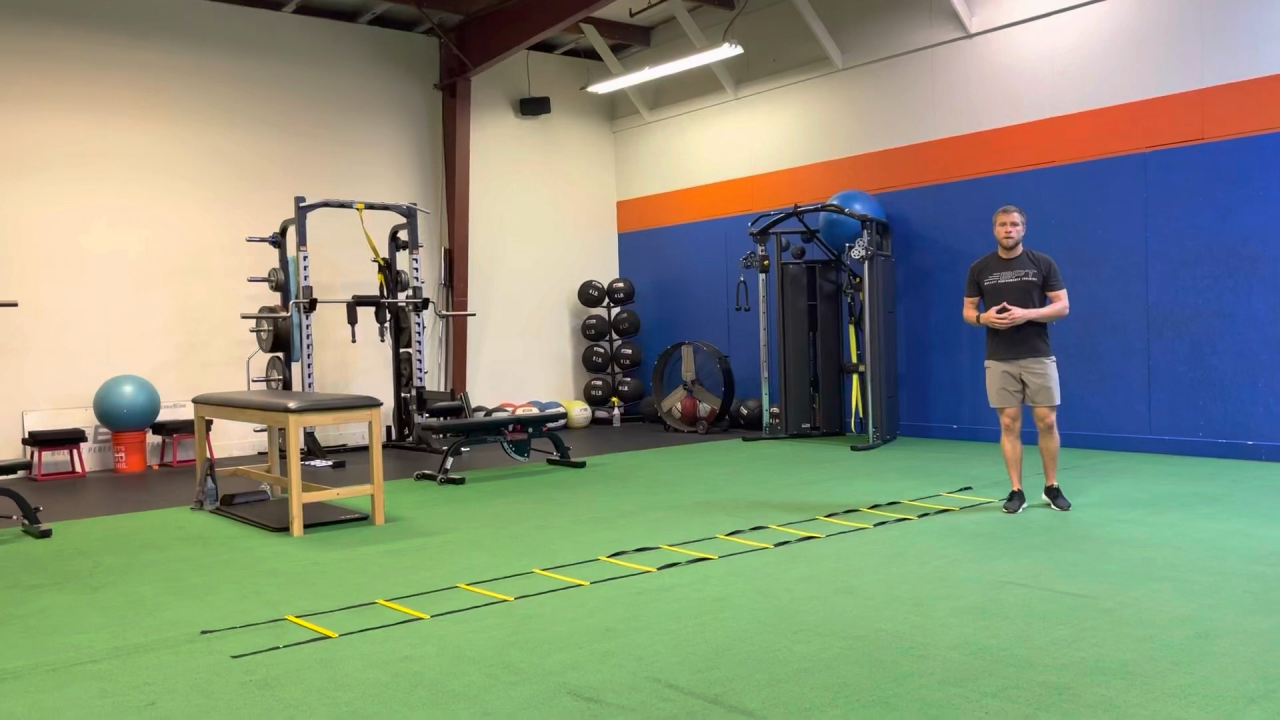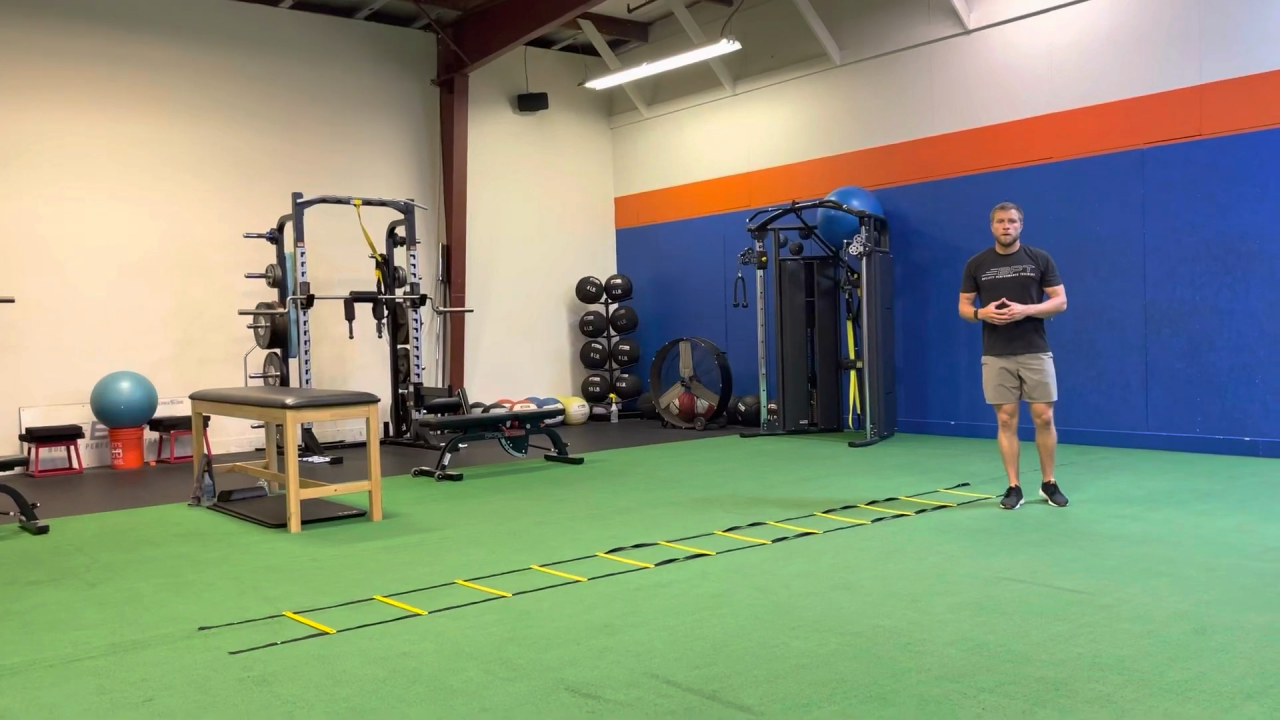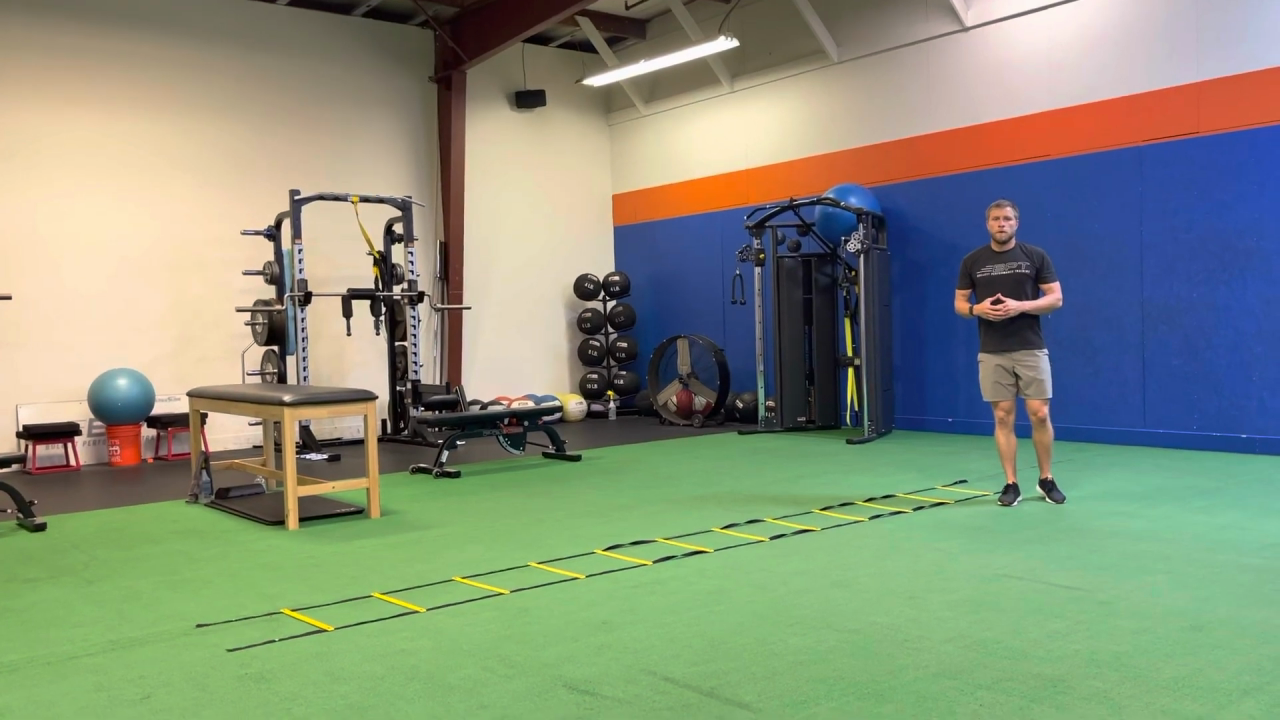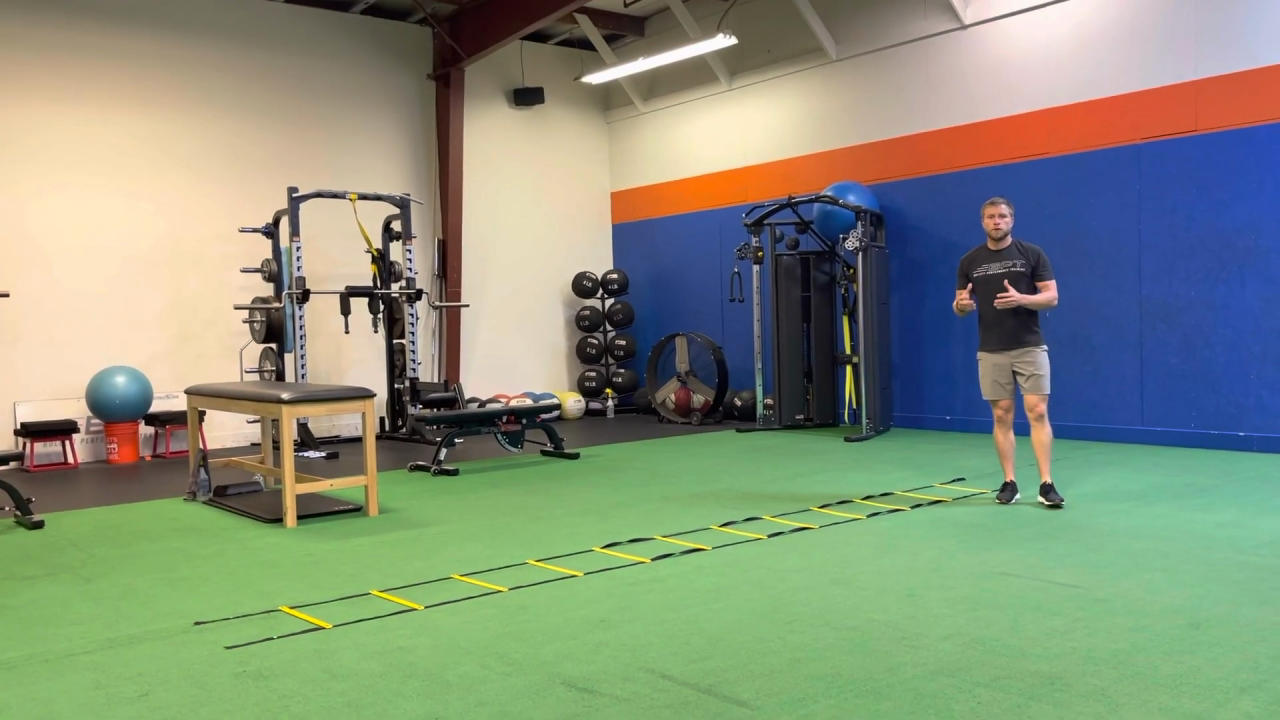
dt=0.5s
person 1, frame 1
left shoulder: (1043, 263)
right shoulder: (980, 268)
left elbow: (1062, 306)
right elbow: (968, 310)
left wrist: (1027, 314)
right wrist: (983, 318)
left hip: (1038, 356)
right hip: (999, 360)
left knee: (1047, 422)
right knee: (1009, 424)
left ankle: (1052, 487)
right ankle: (1016, 491)
person 1, frame 2
left shoulder: (1040, 259)
right shoulder: (977, 264)
left elbow: (1060, 301)
right elbow: (964, 306)
left wrist: (1026, 310)
right wrist: (982, 313)
left hip: (1036, 352)
right hip: (996, 355)
left knee: (1044, 417)
right knee: (1006, 420)
left ankle: (1049, 483)
right ankle: (1014, 486)
person 1, frame 3
left shoulder: (1036, 256)
right shoulder: (972, 261)
left elbow: (1055, 298)
right elbow: (959, 303)
left wrist: (1020, 306)
right wrist: (977, 309)
left hip: (1031, 349)
right hip: (992, 352)
left knee: (1040, 415)
right knee: (1003, 417)
left ankle: (1046, 479)
right ankle: (1011, 483)
person 1, frame 4
left shoulder: (1032, 253)
right shoulder: (970, 261)
left elbow: (1051, 296)
right elbow: (962, 303)
left wrist: (1021, 298)
right wrist: (961, 304)
left hip: (1030, 347)
right hip: (991, 351)
left knee: (1038, 413)
right knee: (1002, 416)
left ankle: (1046, 484)
right ankle: (1009, 482)
